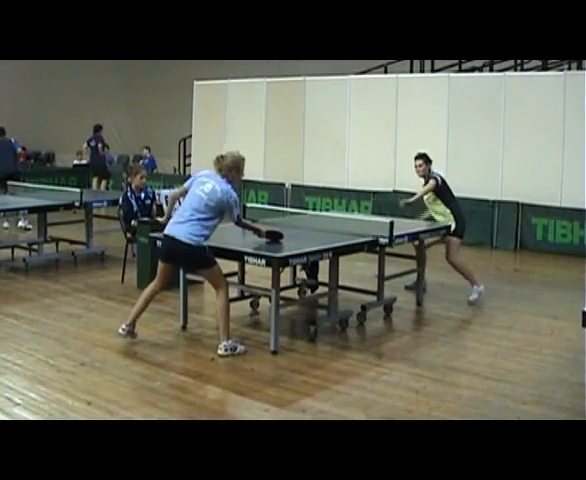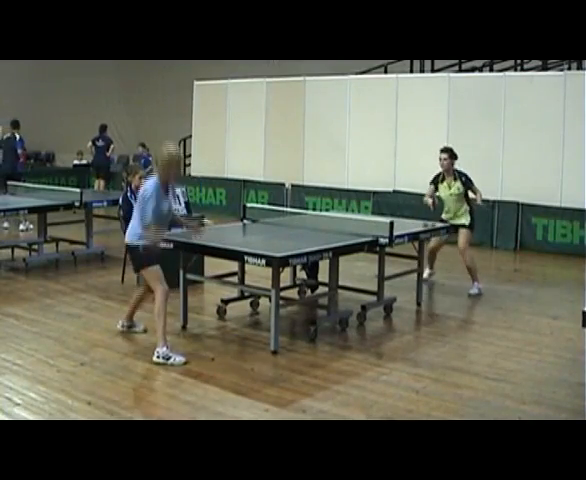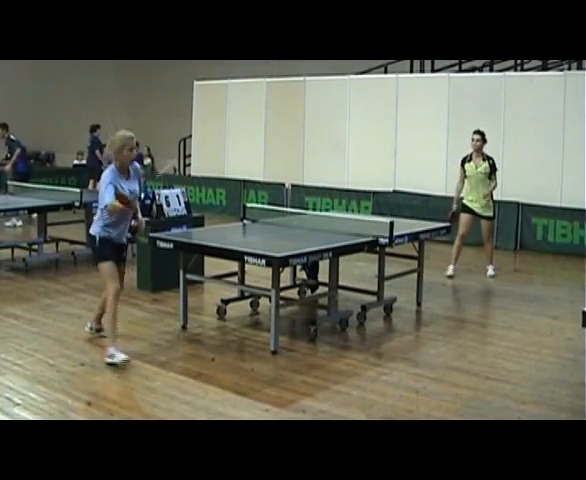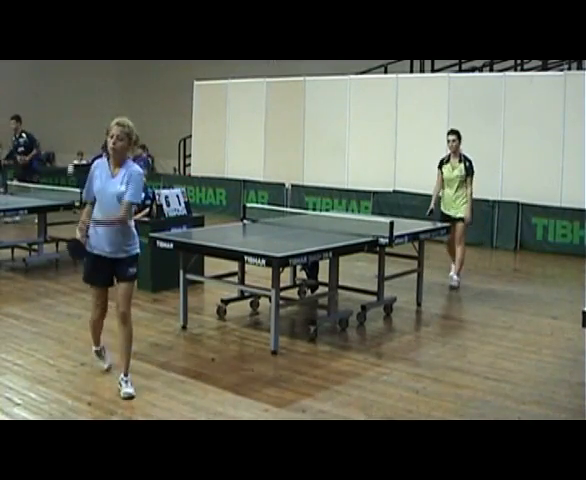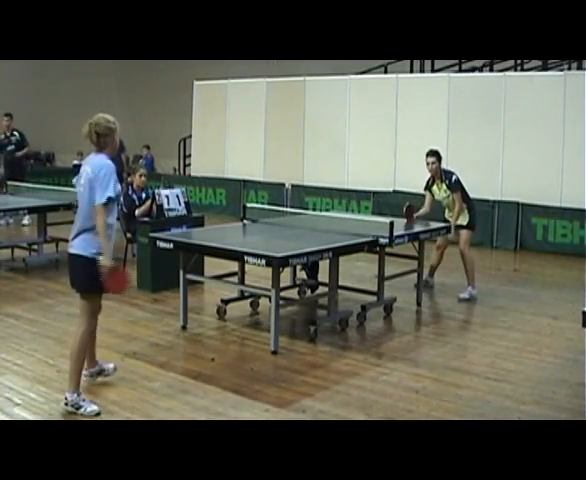
dt=1s
person 1, frame 1
left shoulder: (202, 175)
right shoulder: (229, 194)
left elbow: (175, 195)
right elbow: (239, 222)
left wrist: (167, 217)
right wrist: (257, 229)
left hip: (170, 237)
right hip: (192, 245)
left knee: (158, 283)
right knee: (221, 287)
left ankle: (128, 325)
right ankle: (225, 343)
person 1, frame 2
left shoulder: (164, 184)
right shoulder: (151, 188)
right elbow: (147, 228)
left wrist: (183, 222)
right wrist: (161, 234)
left hip: (142, 241)
right hip: (139, 244)
left knee: (150, 285)
right knee: (161, 291)
left ankle: (127, 322)
right ankle: (162, 350)
person 1, frame 3
left shoulder: (135, 169)
right shoulder: (108, 176)
right elbow: (110, 206)
left wrist: (139, 215)
right wrist: (118, 207)
left hip: (120, 238)
right hip: (102, 236)
left knee: (116, 286)
right knee: (114, 289)
left ankle: (95, 324)
right ankle: (112, 348)
person 1, frame 4
left shoulder: (134, 173)
right shoulder: (97, 166)
left elbow: (124, 215)
right elbow: (90, 205)
left wrist: (98, 221)
right wrist: (81, 229)
left hip: (125, 251)
right hip: (97, 250)
left knee: (124, 314)
right knee: (98, 314)
left ankle: (125, 376)
right ankle: (99, 347)
person 1, frame 5
left shoulder: (90, 162)
right shoulder: (105, 166)
right elbow: (101, 212)
right wrist: (106, 253)
left hip: (79, 249)
right hip: (90, 252)
left knee: (92, 312)
right knee: (86, 323)
left ankle: (93, 366)
right ankle: (72, 395)
person 2, frame 1
left shoulder: (434, 176)
right shoulder: (428, 182)
left elbow: (430, 187)
left wrist: (411, 200)
left hip: (454, 221)
right hip: (443, 223)
left knee: (452, 258)
left ankle: (477, 286)
person 2, frame 2
left shoulder: (463, 177)
right shoulder: (437, 179)
left elbow: (477, 192)
right elbow: (427, 198)
left wrist: (479, 200)
right wrist: (429, 202)
left hip: (465, 217)
right hip: (447, 217)
left knee: (463, 248)
right knee: (432, 248)
left ankle: (476, 284)
right ankle: (430, 270)
person 2, frame 3
left shoulder: (490, 161)
right shoulder: (465, 160)
left elbow: (494, 182)
right elbow: (460, 182)
left wrist: (489, 191)
right wrist: (455, 201)
left hip: (485, 204)
right hip: (468, 202)
left knee: (487, 237)
right knee: (461, 234)
left ankle: (490, 266)
right ankle: (452, 266)
person 2, frame 4
left shoulder: (467, 162)
right shoulder: (442, 162)
left elbow: (469, 188)
right elbow: (438, 185)
left wrist: (469, 210)
right wrist: (433, 203)
left hip: (462, 207)
right hip: (446, 206)
left knee: (459, 241)
right knee: (448, 240)
left ankle: (456, 276)
right ankle: (454, 263)
person 2, frame 5
left shoulder: (450, 178)
right shoulder: (430, 183)
left elbow: (459, 204)
right elbow: (427, 207)
left wrist: (453, 225)
right wrist: (415, 215)
left hip: (465, 214)
right hip: (450, 214)
left knee: (463, 249)
right knee: (439, 246)
left ankle: (472, 288)
right ankle: (429, 279)
